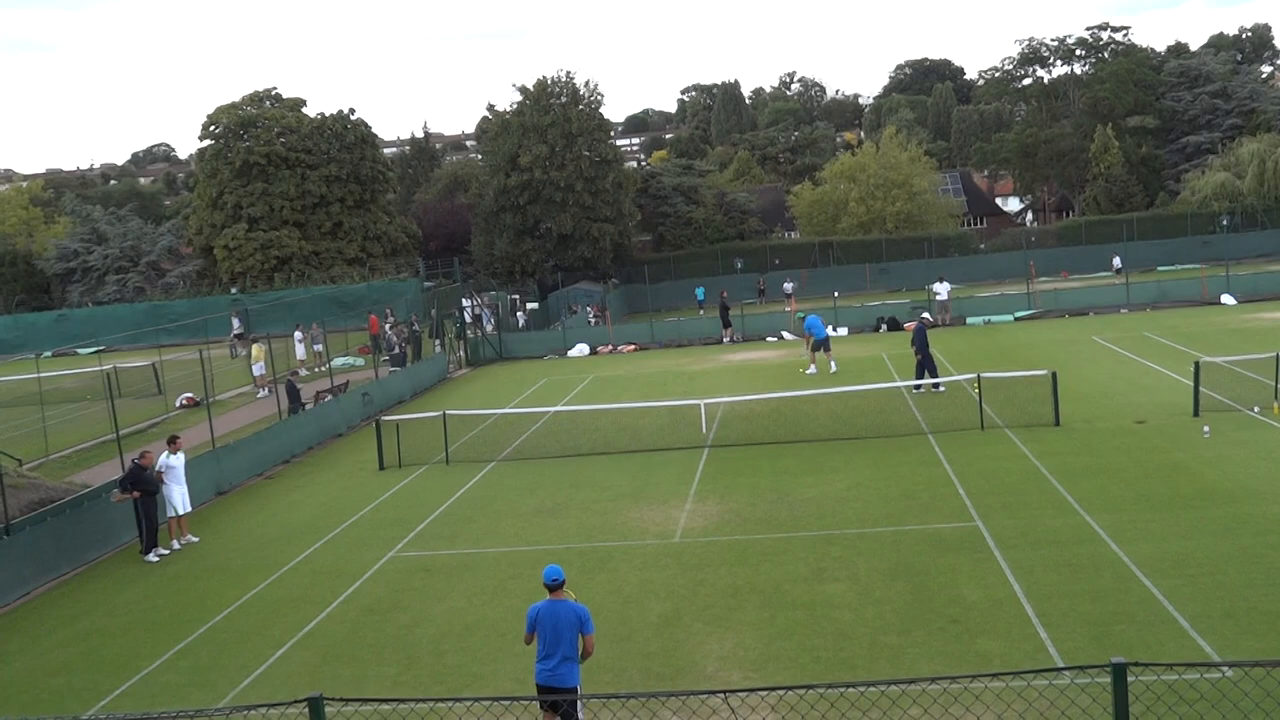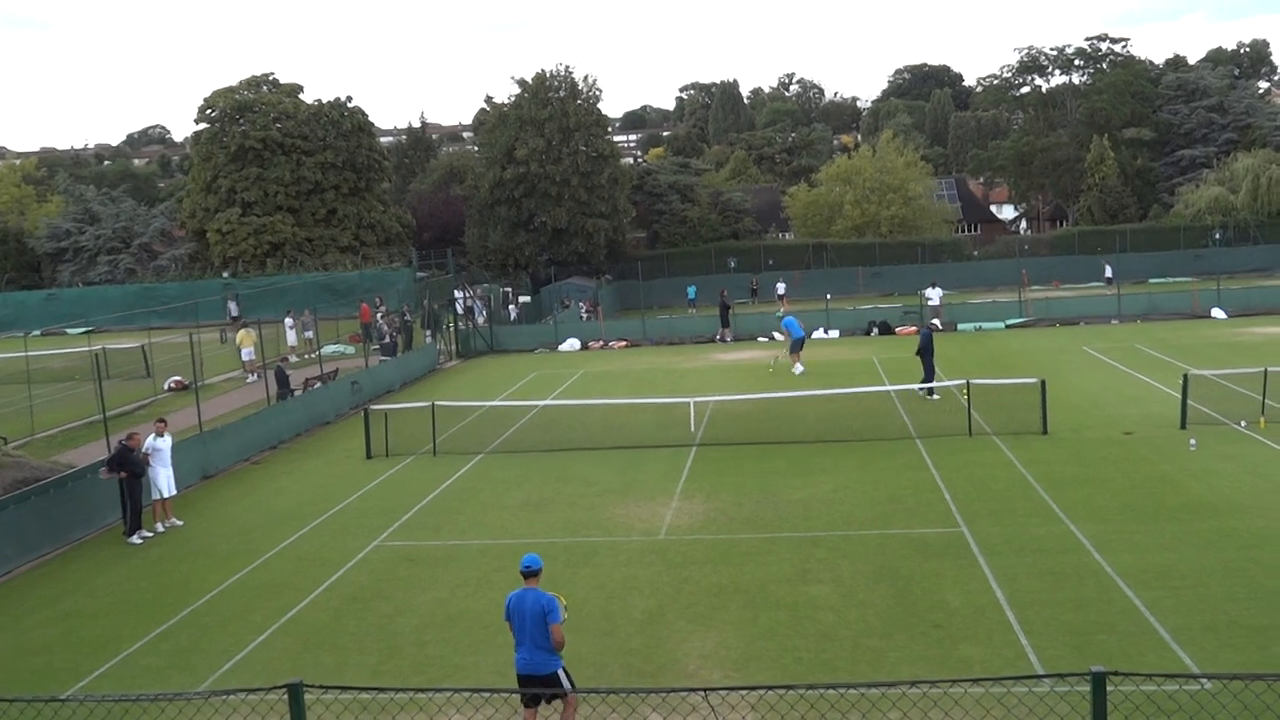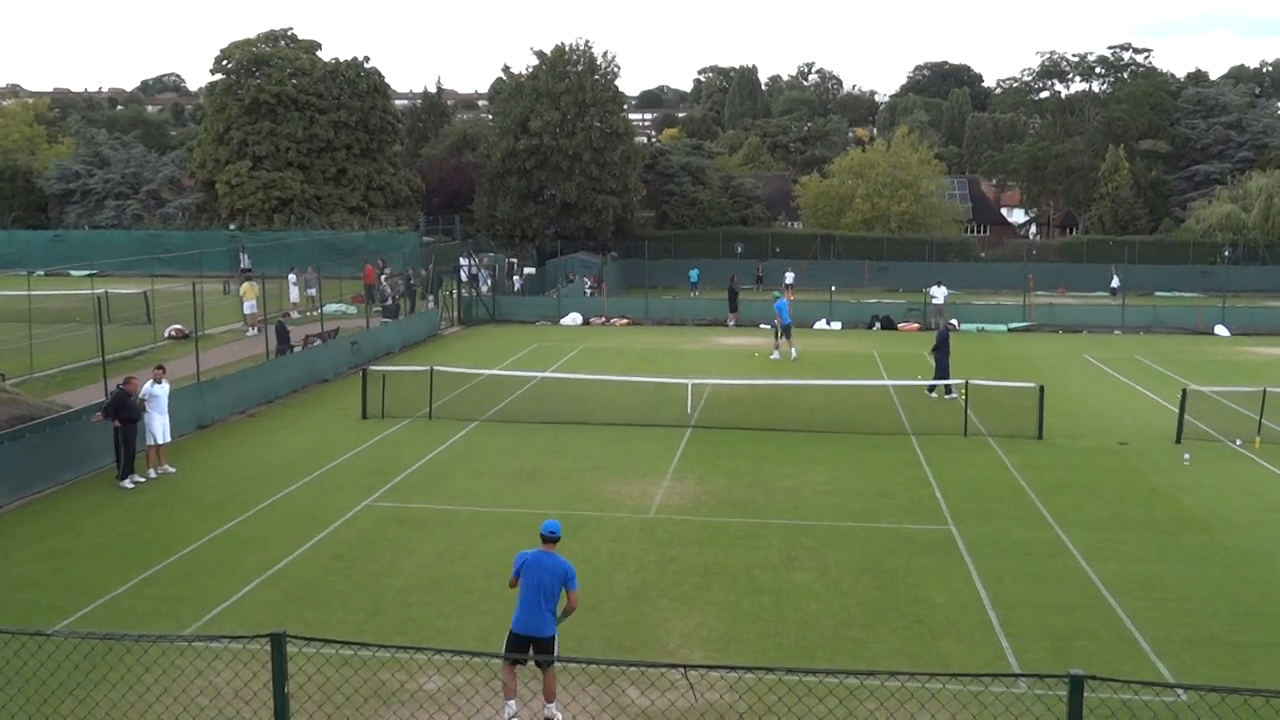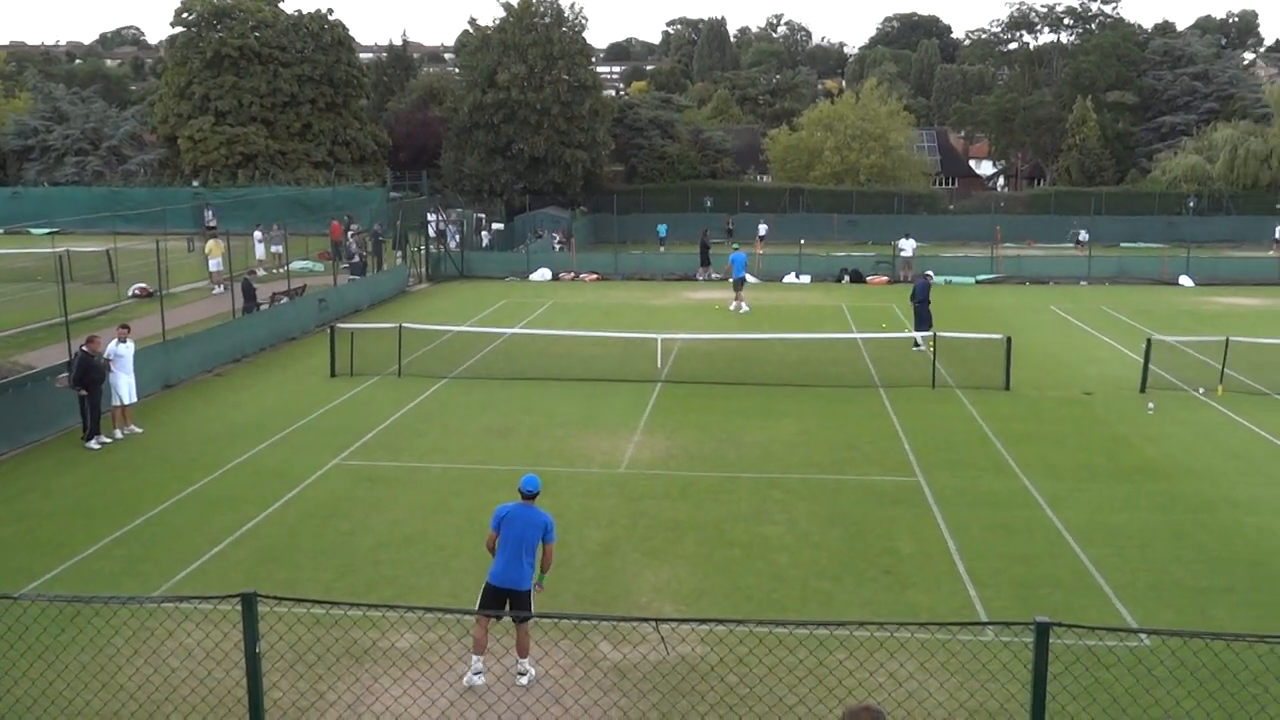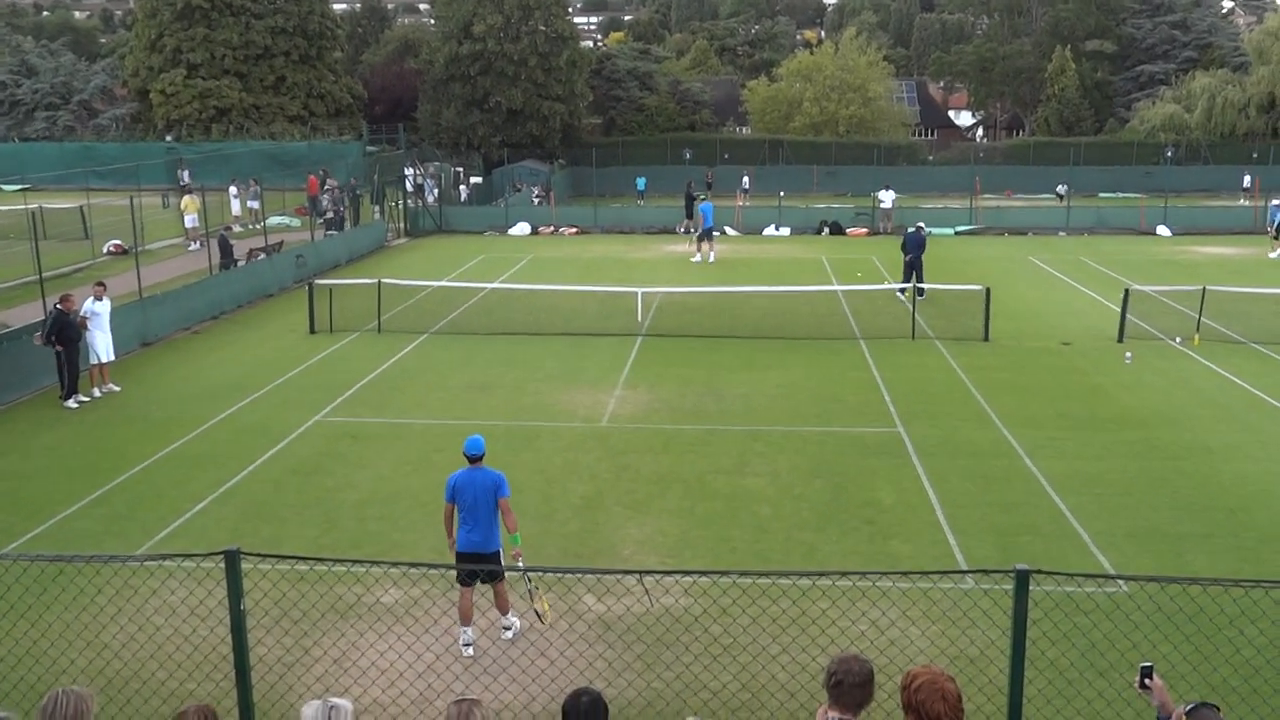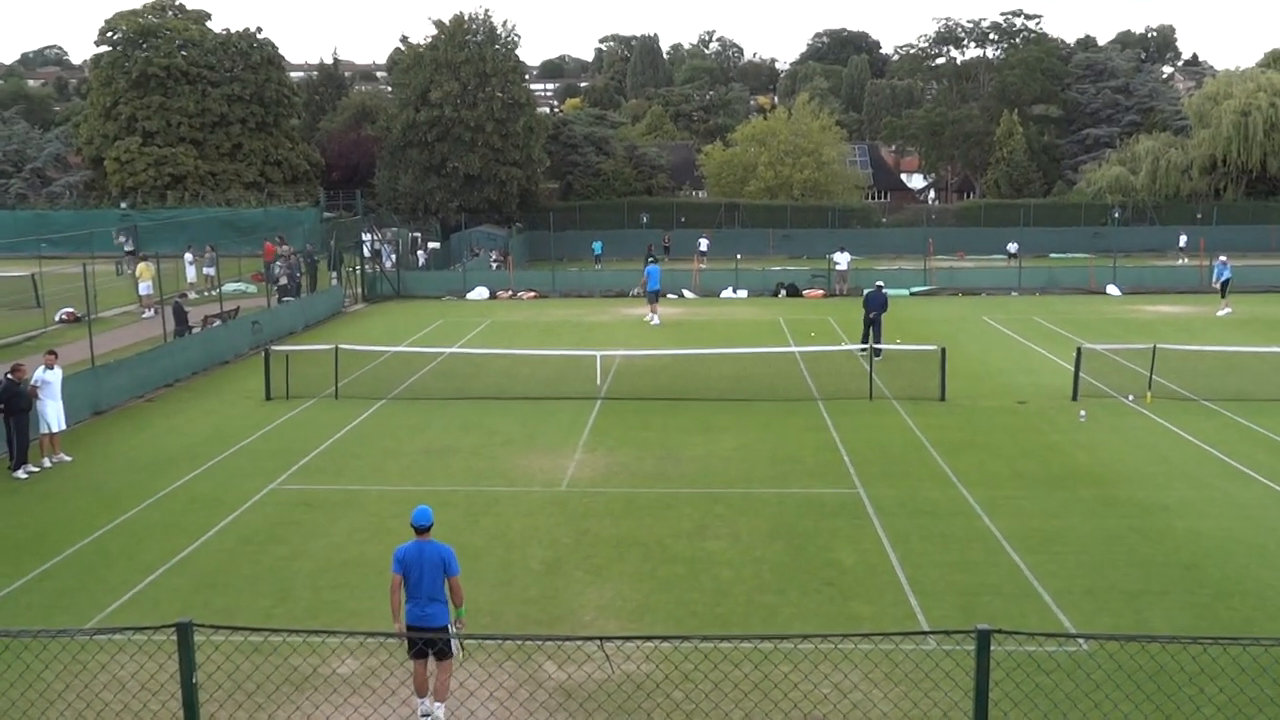
dt=0.5s
person 1, frame 1
left shoulder: (535, 610)
right shoulder: (580, 611)
left elbow: (527, 641)
right elbow: (590, 648)
left hip: (543, 677)
right hip: (568, 678)
person 1, frame 2
left shoulder: (511, 599)
right shoulder: (548, 601)
right elbow: (558, 638)
right wrist: (557, 652)
left hip: (523, 666)
right hip: (548, 665)
right knee: (570, 701)
person 1, frame 3
left shoulder: (524, 557)
right shoulder: (566, 567)
left elbow: (512, 584)
right elbow: (573, 603)
right wrist: (559, 619)
left hip: (520, 626)
right hip: (546, 629)
left knee: (508, 666)
right knee: (548, 672)
person 1, frame 4
left shoulder: (503, 511)
right shoulder: (546, 520)
left elbow: (489, 544)
right elbow: (548, 556)
right wrist: (541, 579)
left hip: (497, 579)
right hip: (523, 582)
left knee: (481, 621)
right knee: (522, 627)
left ankle: (476, 670)
right ankle: (523, 671)
person 1, frame 5
left shoulder: (454, 479)
right shoulder: (497, 478)
left elbow: (448, 514)
right elbow: (506, 511)
left wrist: (450, 537)
right wrist: (516, 542)
left hip: (465, 545)
right hip: (490, 545)
left knee: (466, 593)
right knee: (499, 586)
left ankle: (467, 641)
right ankle: (508, 626)
person 1, frame 6
left shoulder: (401, 552)
right shoulder: (445, 552)
left elbow: (396, 588)
right elbow: (455, 588)
left wrist: (397, 620)
right wrist: (460, 614)
left hip: (413, 620)
right hip: (439, 619)
left knee: (419, 665)
right knee: (444, 666)
